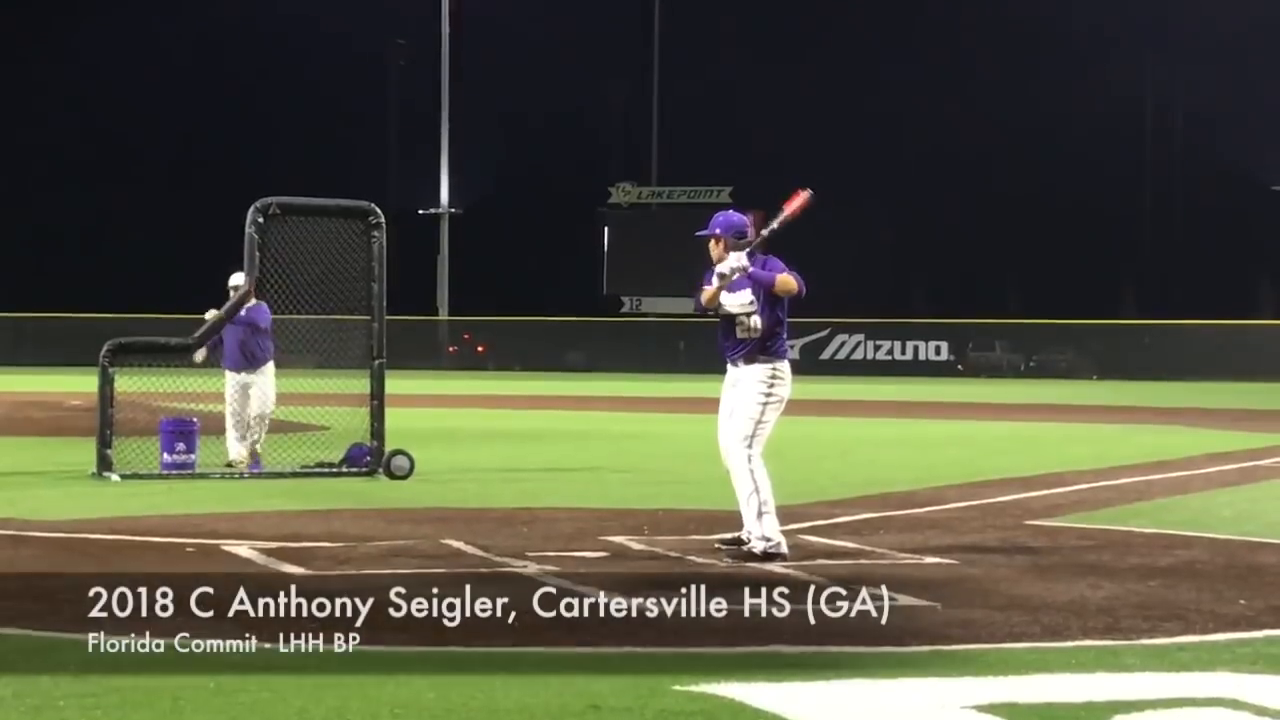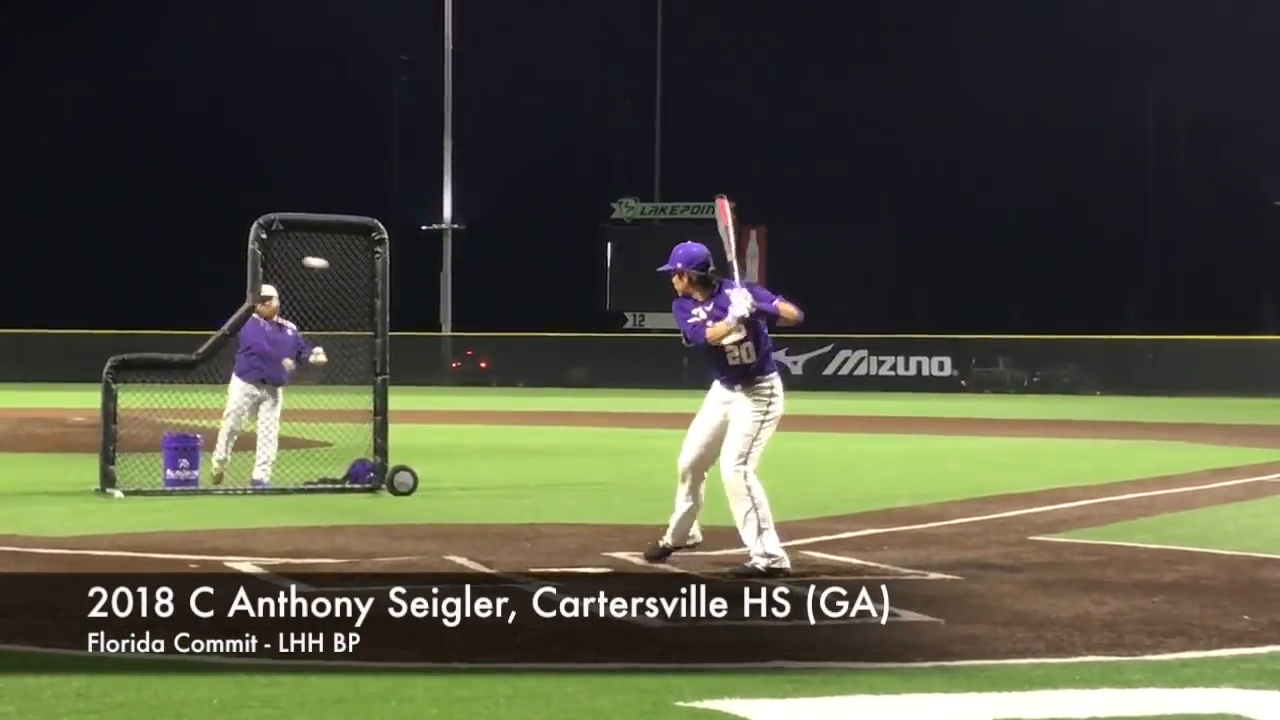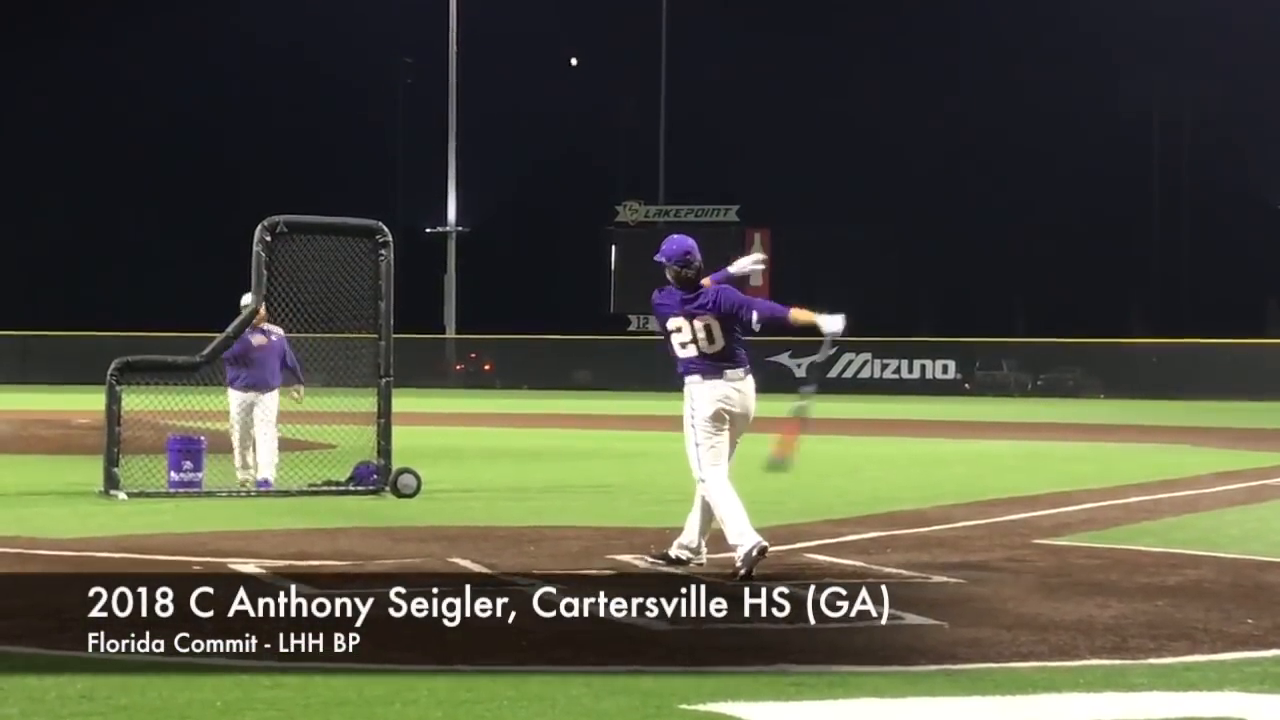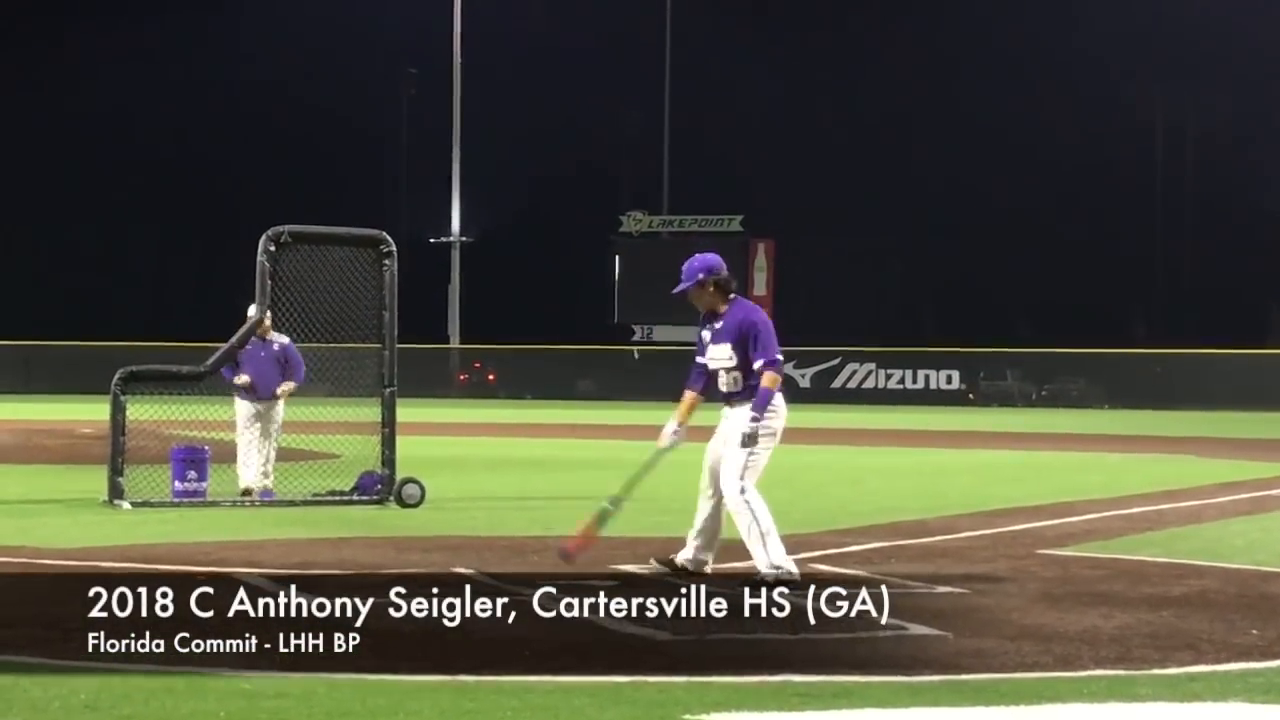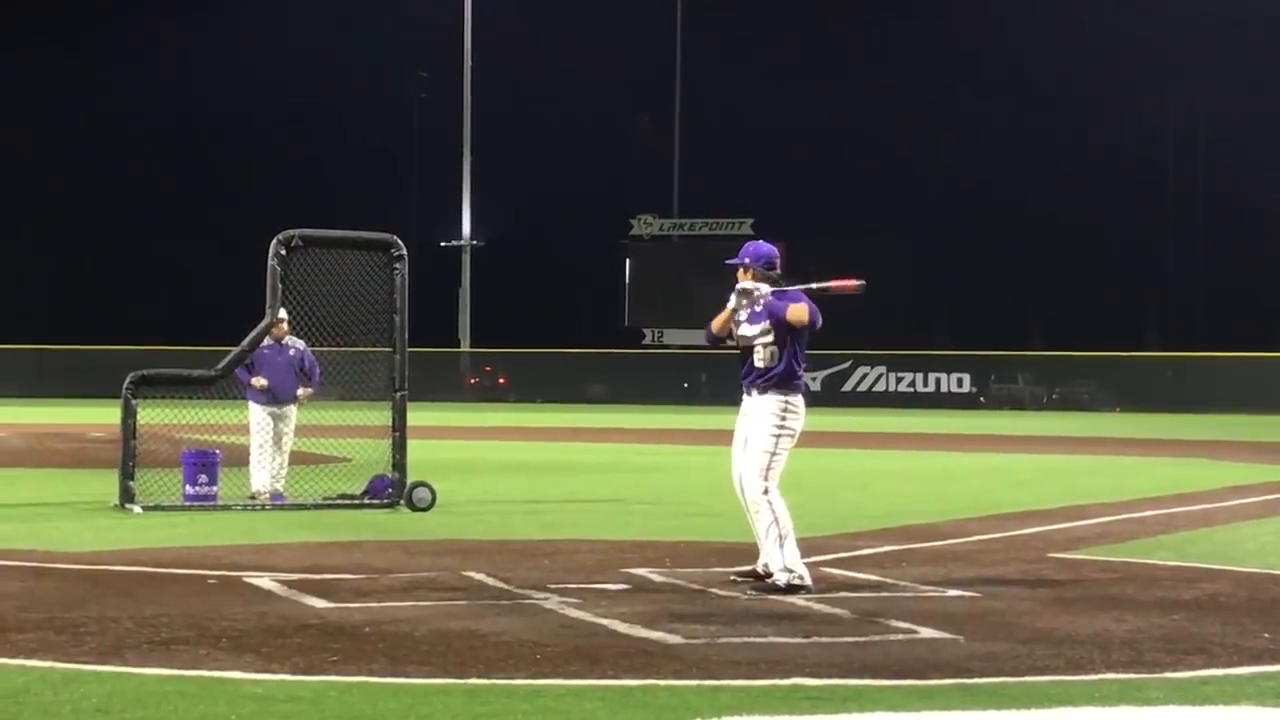
dt=1s
person 1, frame 1
left shoulder: (764, 265)
right shoulder: (716, 274)
left elbow: (795, 288)
right elbow: (704, 303)
left wrist: (749, 272)
right wrist: (720, 281)
left hip: (765, 372)
right hip: (736, 372)
left knee: (743, 451)
right knee: (731, 451)
left ankle: (768, 542)
right ankle: (753, 531)
person 1, frame 2
left shoulder: (742, 291)
right shoulder: (682, 305)
left elbow: (795, 315)
right elbow: (705, 336)
left wrist: (757, 309)
right wrist: (734, 318)
left hip: (759, 391)
right hip: (724, 391)
left knee: (737, 470)
right knee: (690, 462)
left ankle: (771, 557)
right ankle: (680, 537)
person 1, frame 3
left shoulder: (660, 301)
right shoulder: (721, 297)
right elbow: (769, 312)
left wrist: (730, 272)
right wrist: (820, 319)
left hip: (703, 392)
right hip: (741, 386)
left knee: (711, 475)
right knee: (711, 471)
left ankle: (746, 543)
right ankle: (688, 546)
person 1, frame 4
left shoulder: (748, 317)
right shoulder: (707, 322)
left elbow: (772, 370)
right elbow: (699, 375)
left wrist: (756, 415)
right wrist: (678, 421)
left hip: (760, 410)
right hip: (732, 411)
left knee: (736, 486)
right knee: (712, 480)
left ankle: (778, 568)
right ankle: (694, 557)
person 1, frame 5
left shoulder: (789, 299)
right shoulder: (744, 307)
left elbow: (811, 318)
right elbow: (713, 336)
left wrist: (767, 301)
right wrist: (734, 305)
left hip: (779, 406)
right hip: (751, 402)
left knee: (759, 485)
right knee: (744, 482)
left ankle: (792, 573)
right ankle: (771, 562)
person 2, frame 1
left shoulder: (259, 308)
left elbow: (254, 321)
right elbow: (220, 338)
right wrist: (205, 350)
left hip: (260, 370)
right hip: (233, 373)
left knee: (261, 411)
right knee: (235, 416)
left ankle: (253, 451)
right ankle: (238, 456)
person 2, frame 2
left shoulder: (290, 329)
right shoulder: (252, 323)
left elbow: (303, 350)
right elbow: (259, 347)
left wrist: (314, 356)
right wrist: (281, 360)
left hip: (273, 389)
right hip: (245, 384)
left knee: (269, 433)
right knee: (231, 425)
left ankle: (261, 476)
right ankle: (218, 464)
person 2, frame 3
left shoulder: (277, 333)
left elbow: (288, 359)
right elbow: (227, 354)
left wrist: (297, 383)
right wrist: (250, 343)
left hip: (267, 393)
right hip: (239, 393)
left knee: (266, 433)
right knee: (240, 436)
left ankle: (265, 477)
right ankle: (245, 477)
person 2, frame 4
left shoulder: (283, 342)
left elbow: (298, 364)
right elbow: (225, 364)
left wrist: (293, 383)
right wrist: (234, 378)
left hip: (274, 402)
right hip: (246, 401)
left knee: (269, 443)
right knee: (247, 442)
left ankle: (265, 484)
right ankle: (247, 485)
person 2, frame 5
left shoulder: (299, 346)
right shoulder: (256, 345)
left elbow: (313, 368)
right elbow: (240, 366)
left wrist: (310, 388)
right wrist: (250, 380)
left hip: (288, 406)
right hip: (260, 405)
left knee: (282, 448)
right knee: (260, 447)
left ankle: (276, 489)
right ankle: (259, 490)
